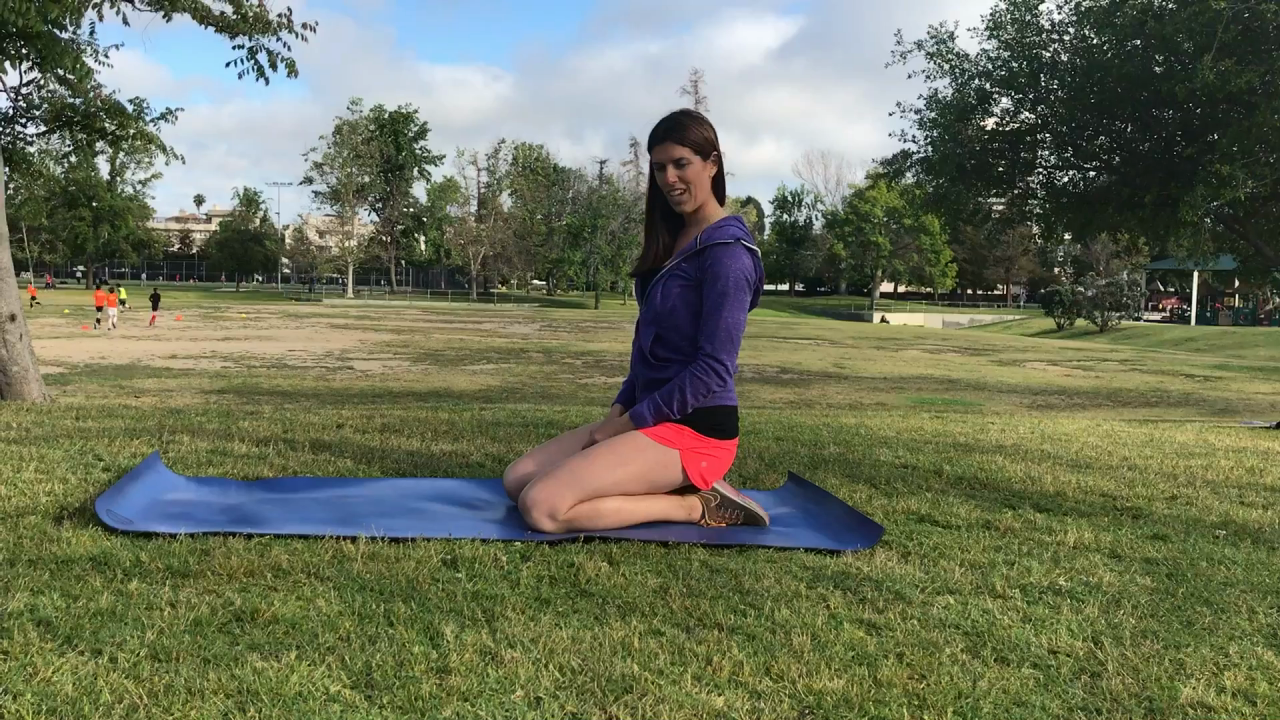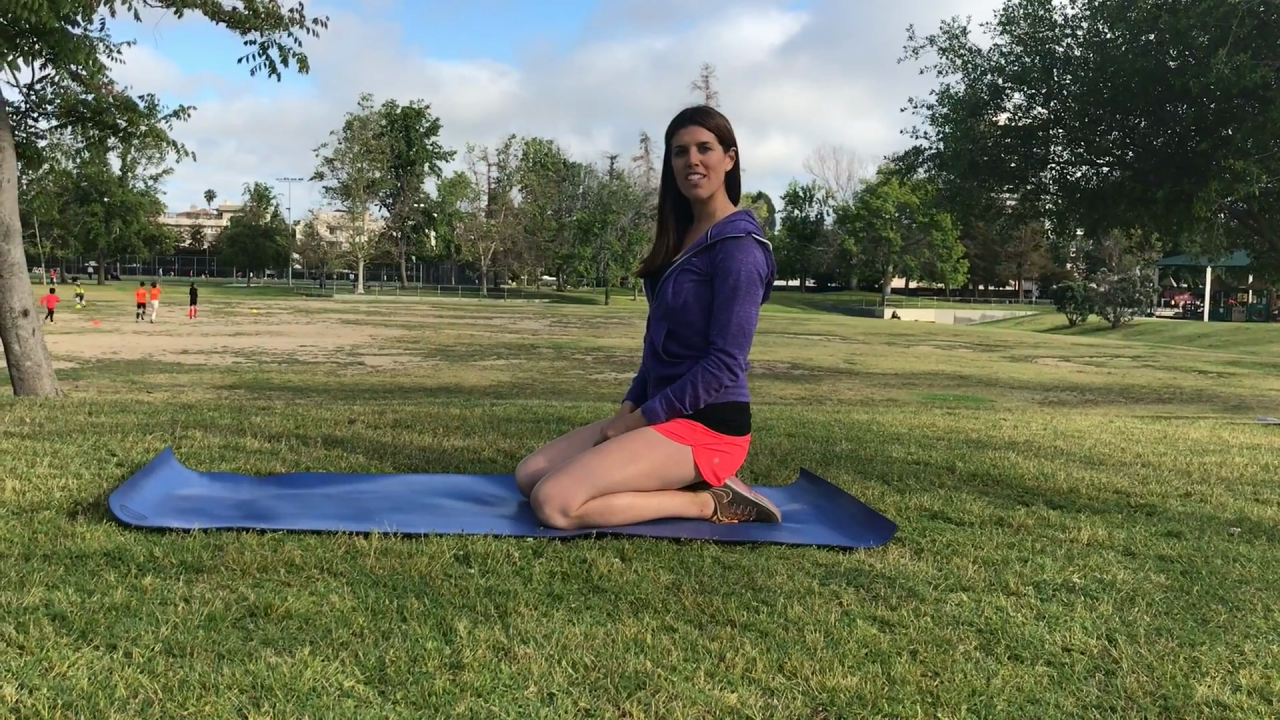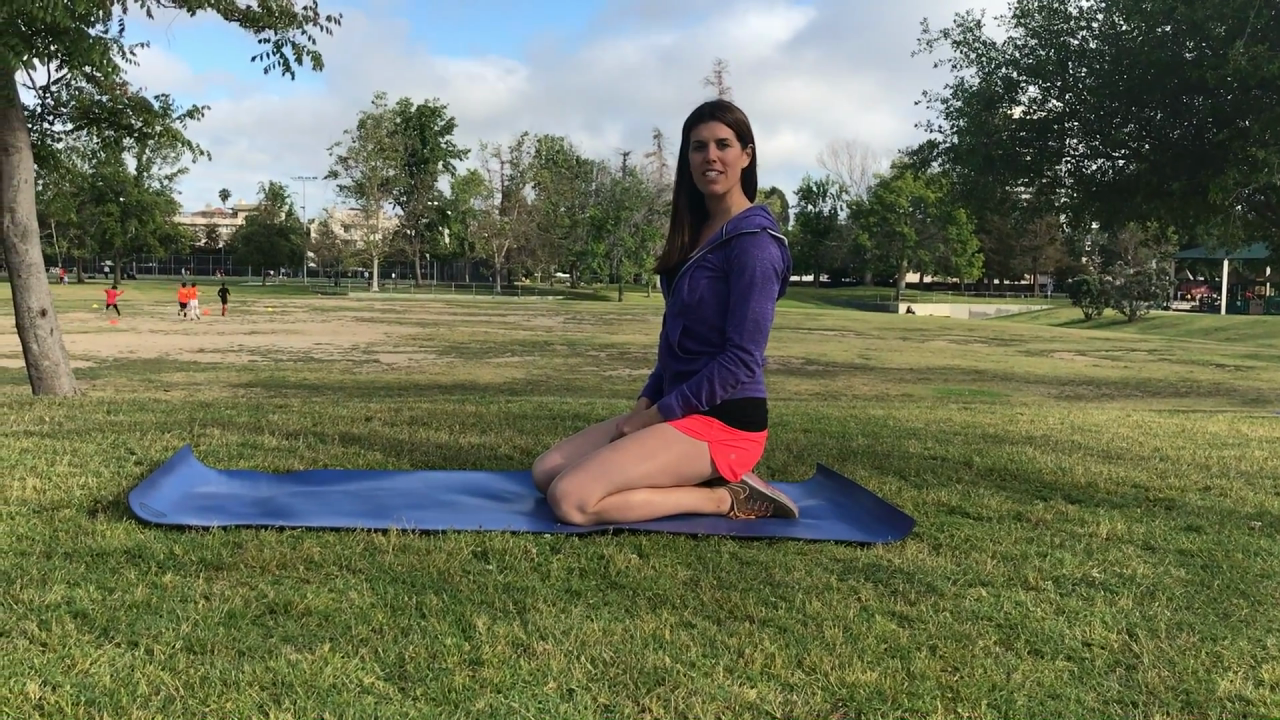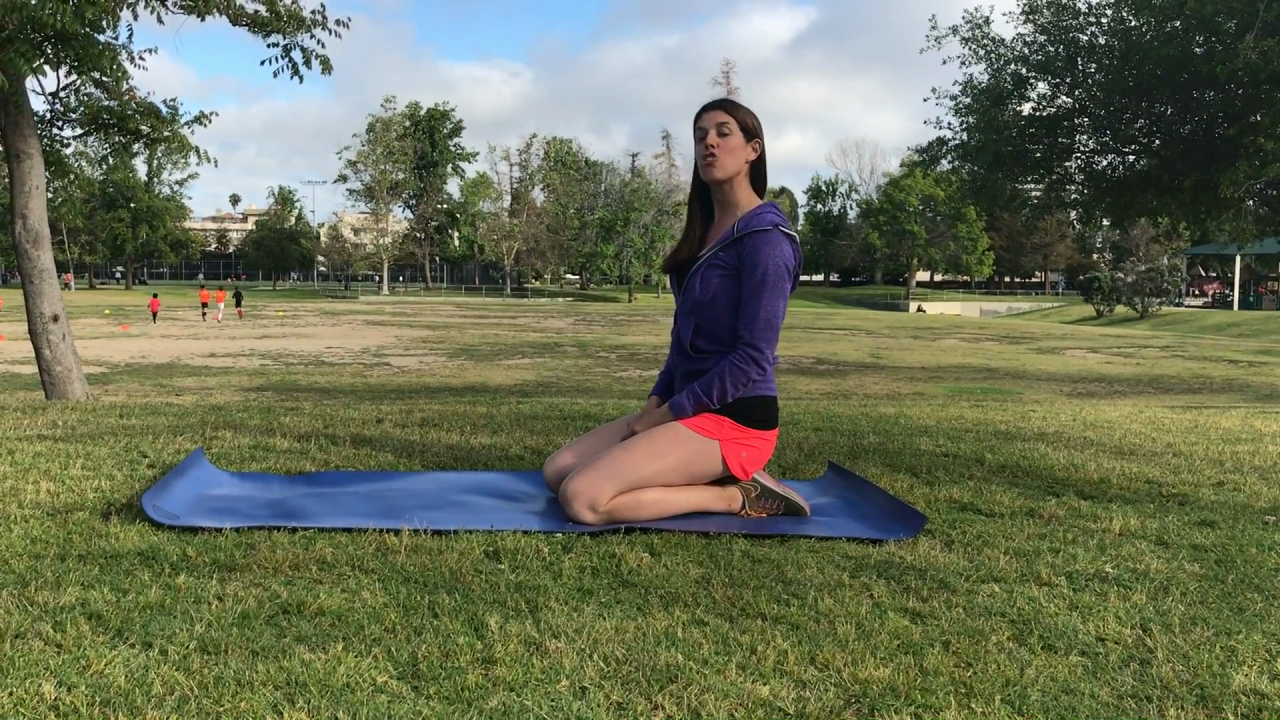
dt=1s
person 1, frame 1
left shoulder: (727, 252)
right shoulder: (671, 240)
left elbow: (713, 369)
left wrist: (628, 423)
right wrist: (618, 410)
left hip: (695, 427)
right hip: (650, 414)
left knee: (541, 506)
right knee: (517, 478)
left ankle: (696, 505)
right ankle: (678, 487)
person 1, frame 2
left shoulder: (738, 245)
right shoulder: (681, 235)
left elbow: (725, 363)
left wrist: (639, 419)
right wrist: (629, 406)
left hip: (707, 423)
right hip: (664, 410)
left knee: (553, 502)
right knee: (529, 474)
left ankle: (709, 501)
right ankle: (691, 484)
person 1, frame 3
left shoulder: (753, 242)
right shoulder: (696, 231)
left elbow: (741, 360)
left wrist: (655, 415)
right wrist: (645, 402)
left hip: (723, 420)
right hip: (680, 406)
left knee: (570, 499)
right knee: (546, 471)
left ankle: (726, 498)
right ankle: (708, 481)
person 1, frame 4
left shoulder: (765, 239)
right shoulder: (706, 231)
left elbow: (752, 359)
left wrist: (667, 414)
right wrist: (655, 402)
left hip: (734, 418)
right hip: (691, 405)
left knee: (582, 498)
right knee: (557, 470)
left ankle: (737, 495)
right ankle: (721, 479)
